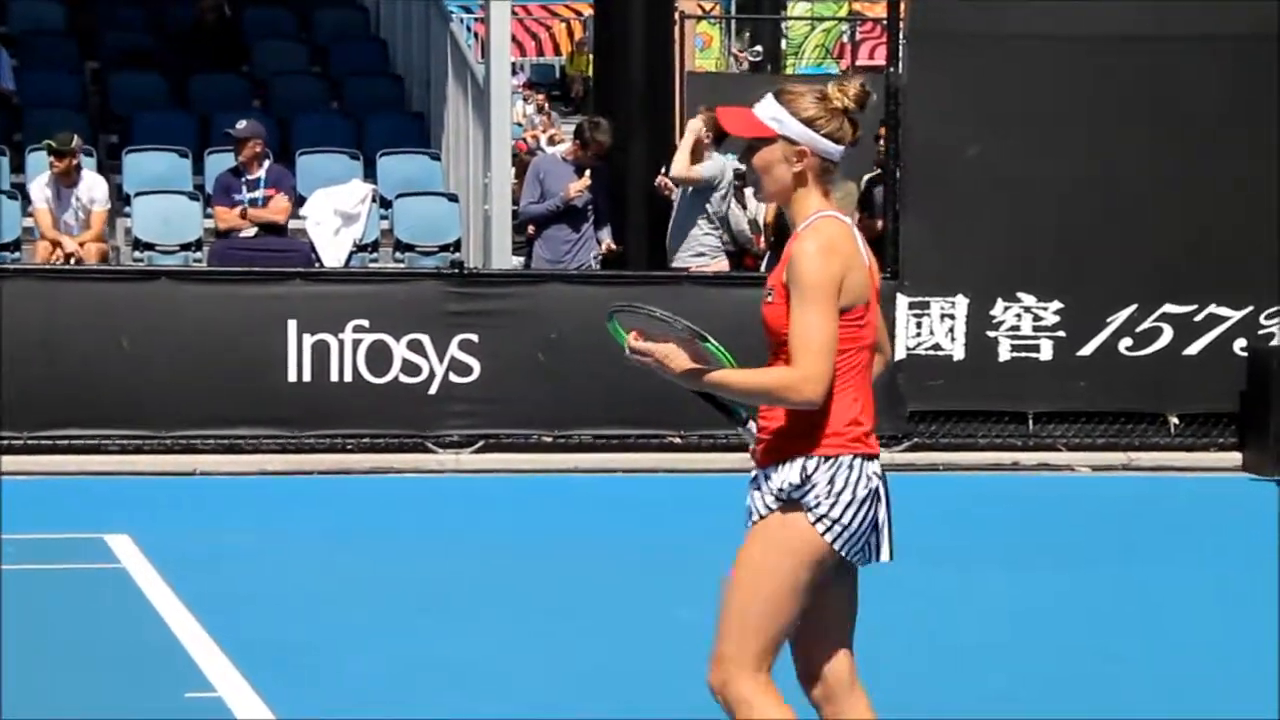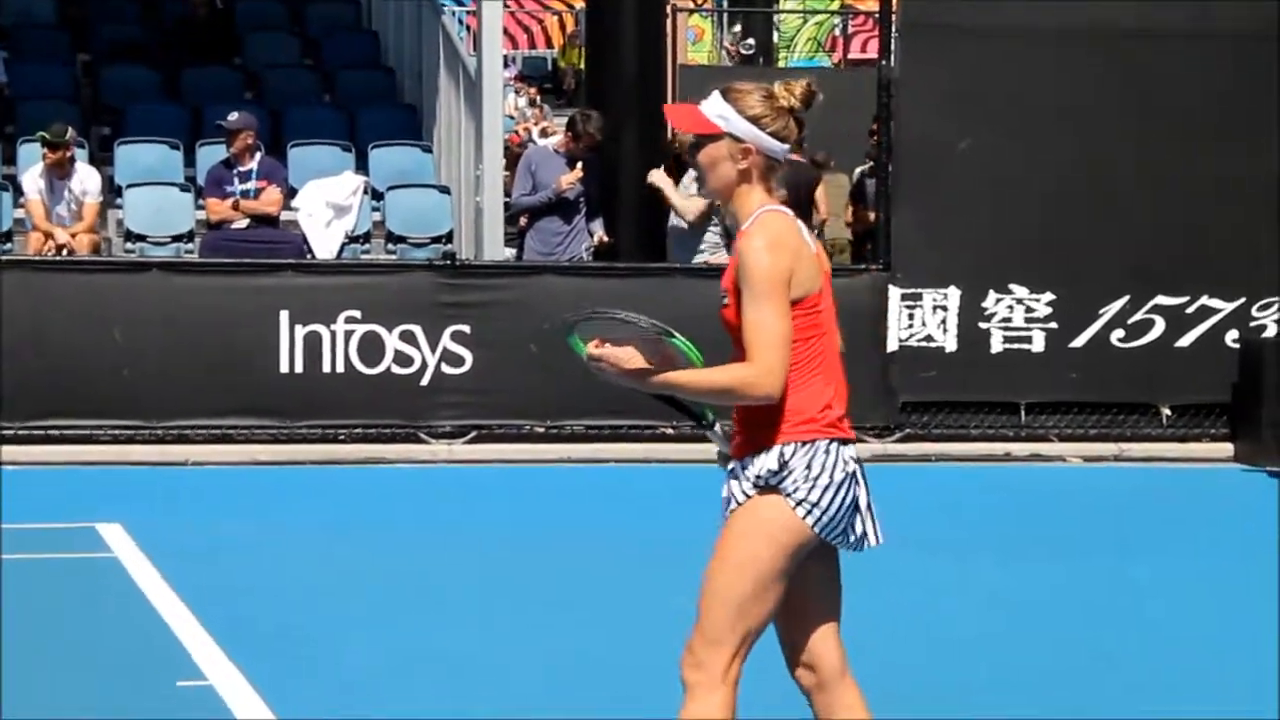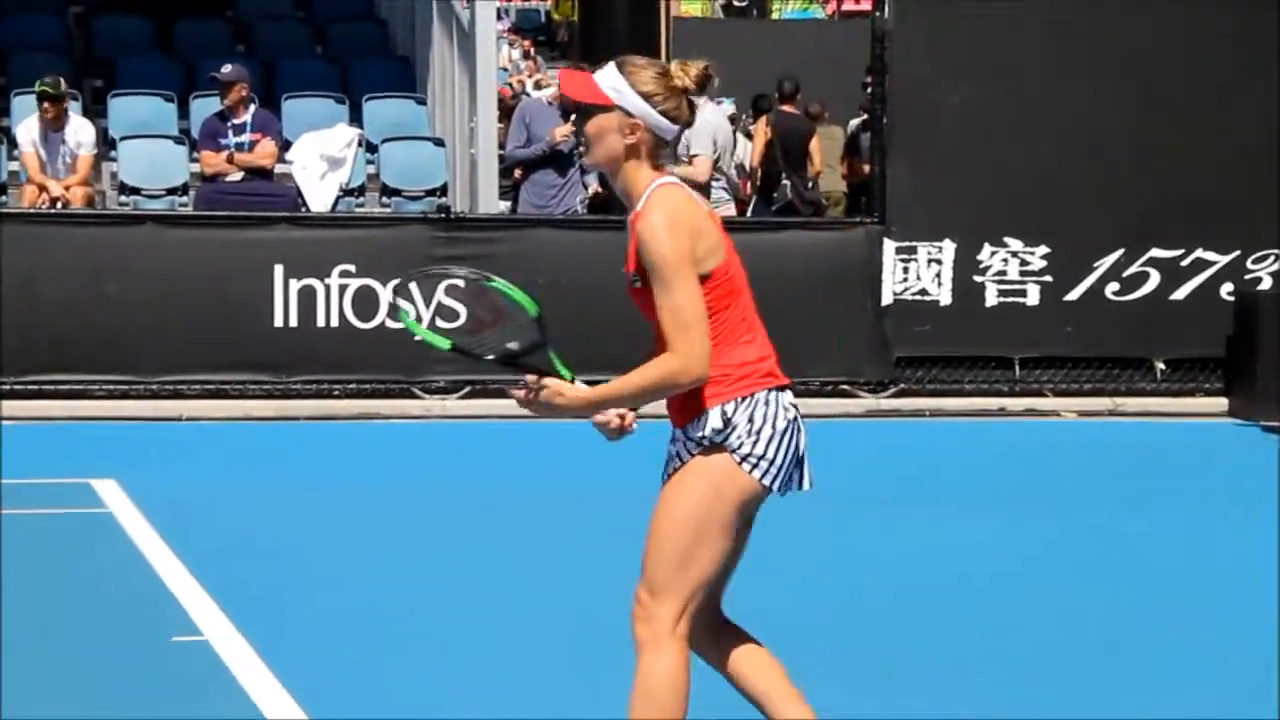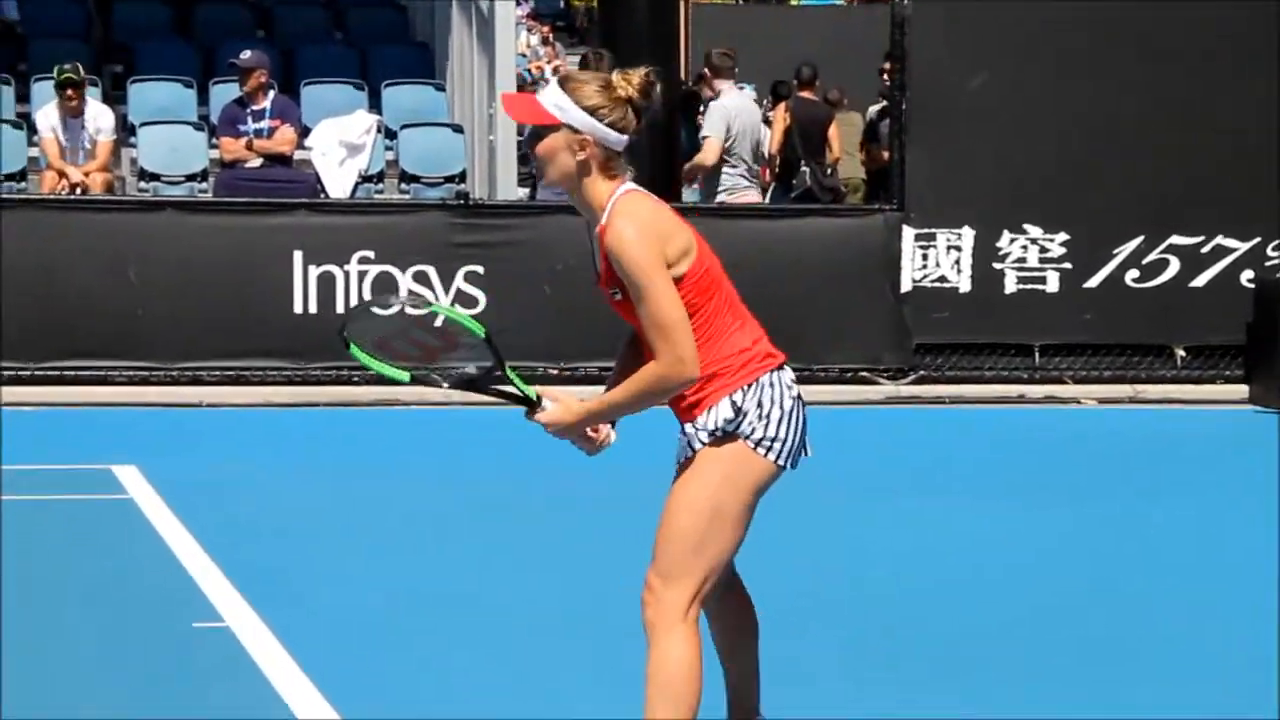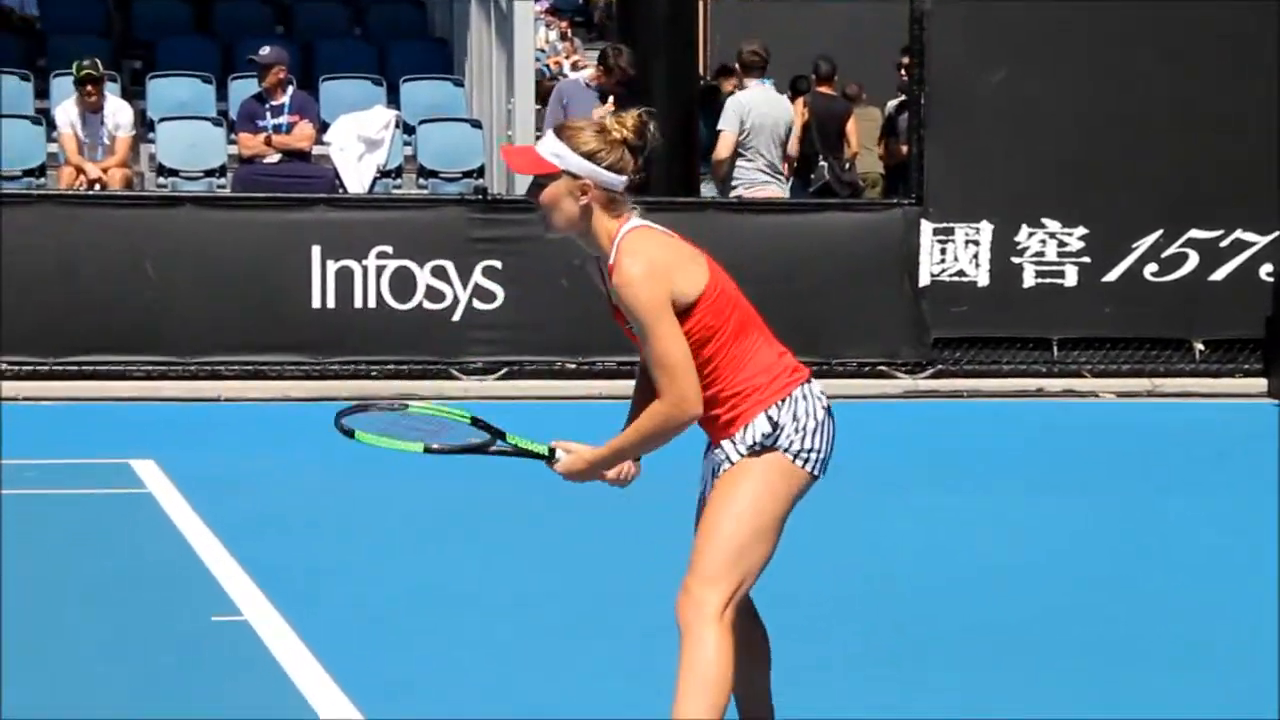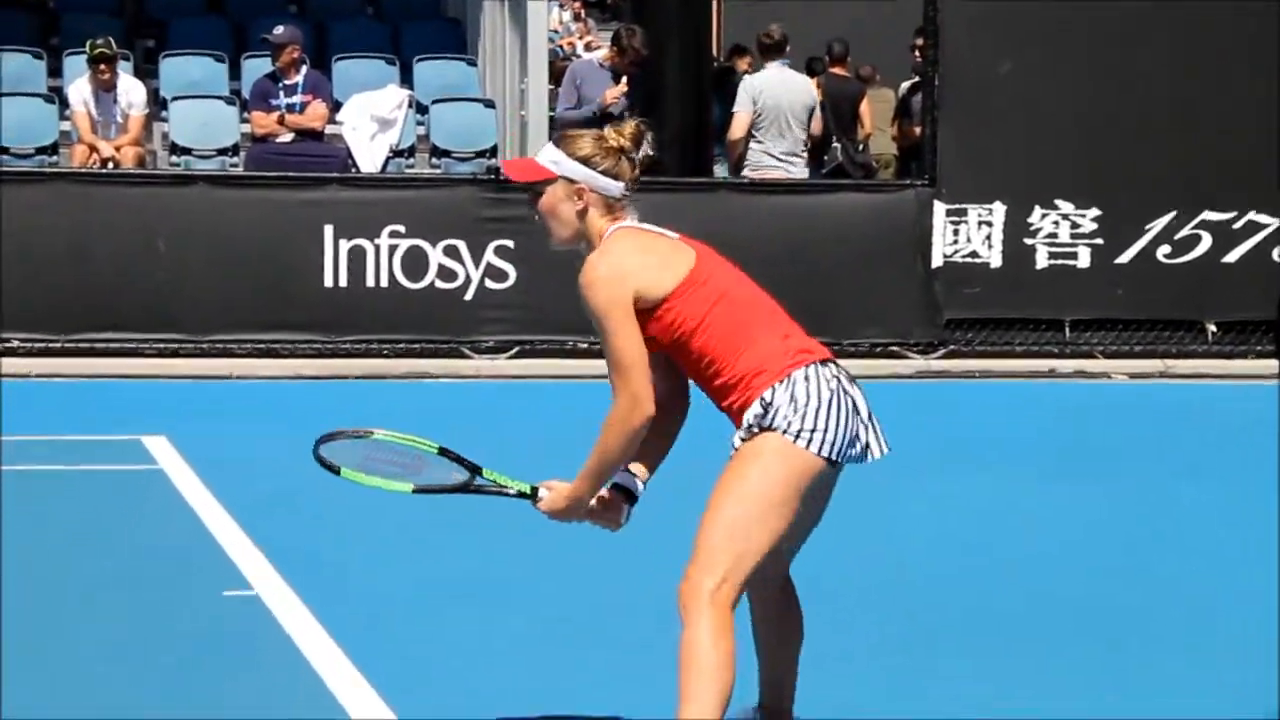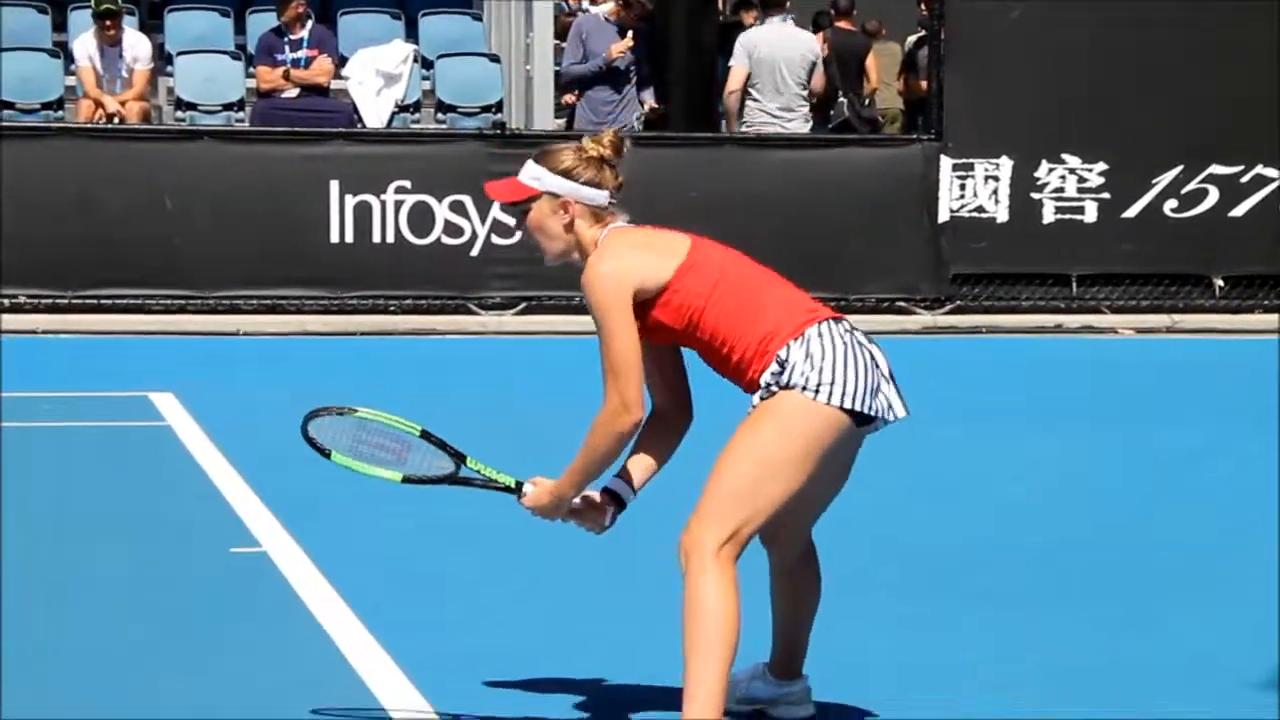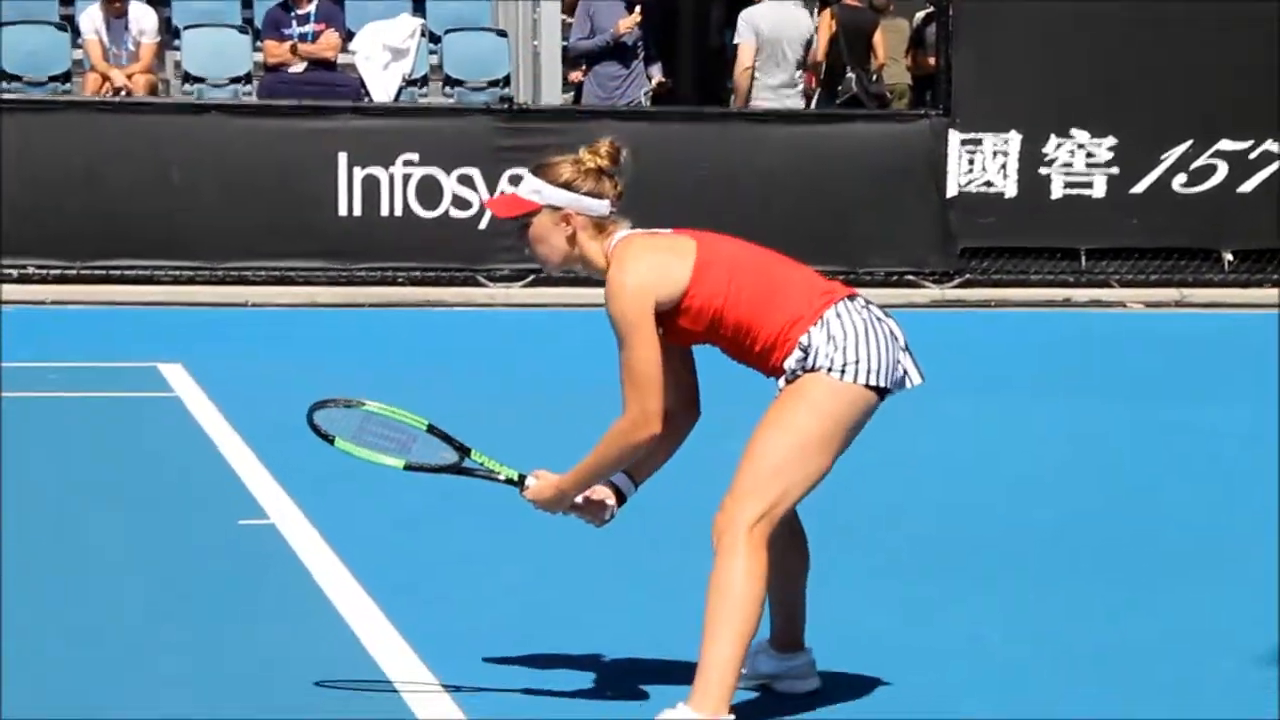
dt=0.3s
person 1, frame 1
left shoulder: (815, 245)
right shoulder: (836, 237)
left elbow: (807, 383)
right elbow: (877, 354)
left wrist: (694, 373)
left hip: (812, 478)
right hip: (828, 475)
person 1, frame 2
left shoulder: (763, 240)
right shoulder: (782, 232)
left elbow: (764, 378)
left wrist: (649, 375)
left hip: (788, 467)
right hip: (806, 464)
left knee: (707, 666)
person 1, frame 3
left shoulder: (660, 220)
right shoulder: (658, 205)
left elbow: (689, 364)
left wrist: (581, 401)
right wrist: (621, 401)
left hip: (731, 423)
right hip: (733, 421)
left knee: (656, 620)
right knee: (692, 618)
person 1, frame 4
left shoulder: (629, 228)
right shoulder: (617, 216)
left elbow: (677, 366)
left wrist: (583, 414)
right wrist: (602, 409)
left hip: (742, 407)
right hip: (729, 409)
left knee: (667, 602)
right knee: (710, 578)
person 1, frame 5
left shoulder: (634, 268)
right shoulder: (630, 248)
left elbow: (680, 404)
right elbow: (661, 374)
left wrist: (596, 458)
right wrist: (627, 451)
left hip: (775, 425)
right hip: (767, 423)
left knee: (702, 605)
right knee: (725, 593)
person 1, frame 6
left shoulder: (604, 270)
right shoulder: (644, 251)
left elbow: (636, 409)
right elbow: (665, 396)
left wrist: (577, 493)
right wrist: (628, 485)
left hip: (791, 407)
right hip: (819, 397)
left knee: (703, 592)
right knee: (761, 572)
person 1, frame 7
left shoulder: (607, 268)
right shoulder: (640, 257)
left elbow: (624, 413)
right elbow: (671, 413)
left wrist: (560, 492)
right wrist: (617, 493)
left hip: (815, 368)
right hip: (843, 357)
left knee: (705, 545)
right knee: (783, 532)
person 1, frame 8
left shoulder: (627, 278)
right shoulder: (649, 264)
left elbow: (643, 423)
right elbow: (679, 411)
left wrist: (564, 488)
right wrist: (617, 487)
left hip: (836, 346)
right hip: (851, 335)
left knee: (739, 525)
right knee: (767, 504)
right ankle: (788, 654)
